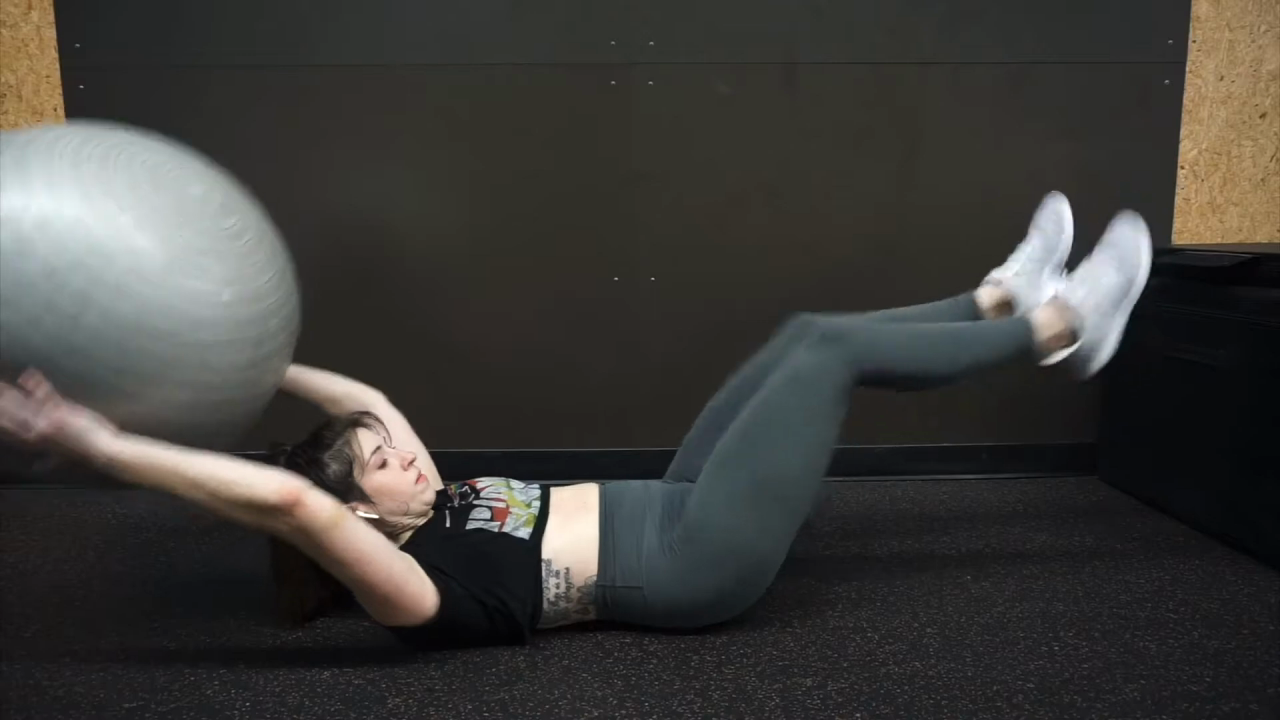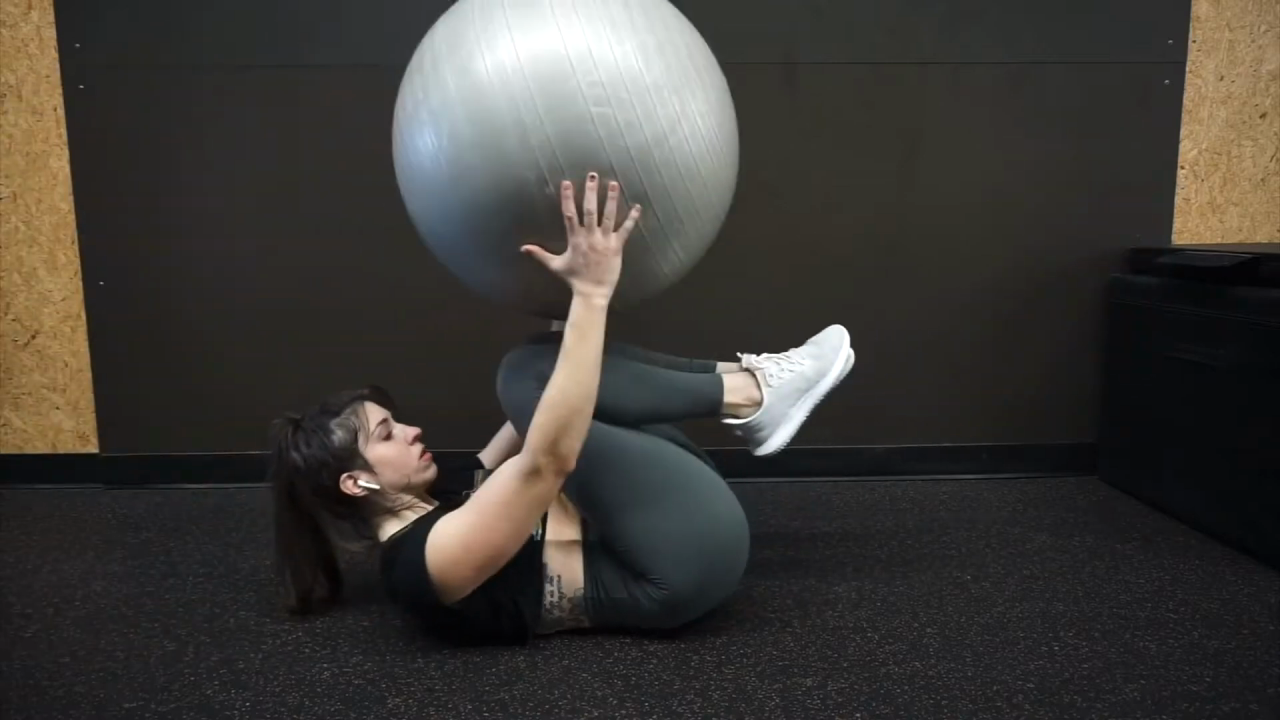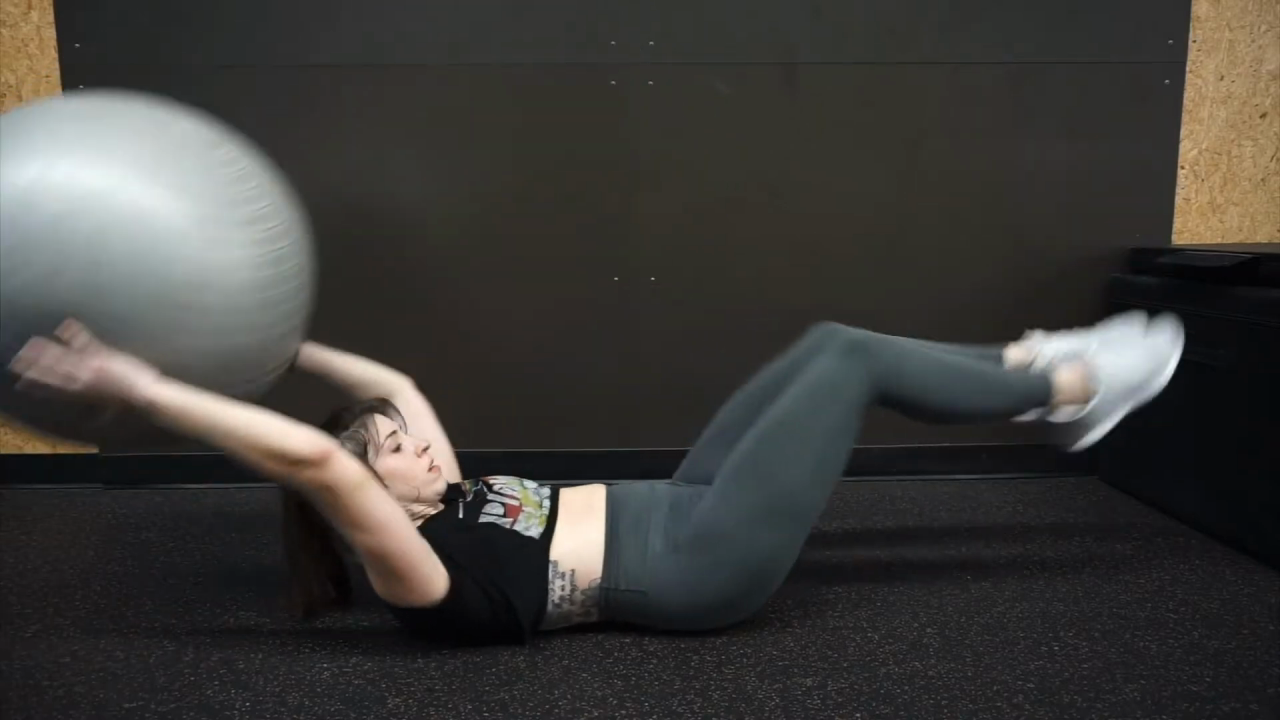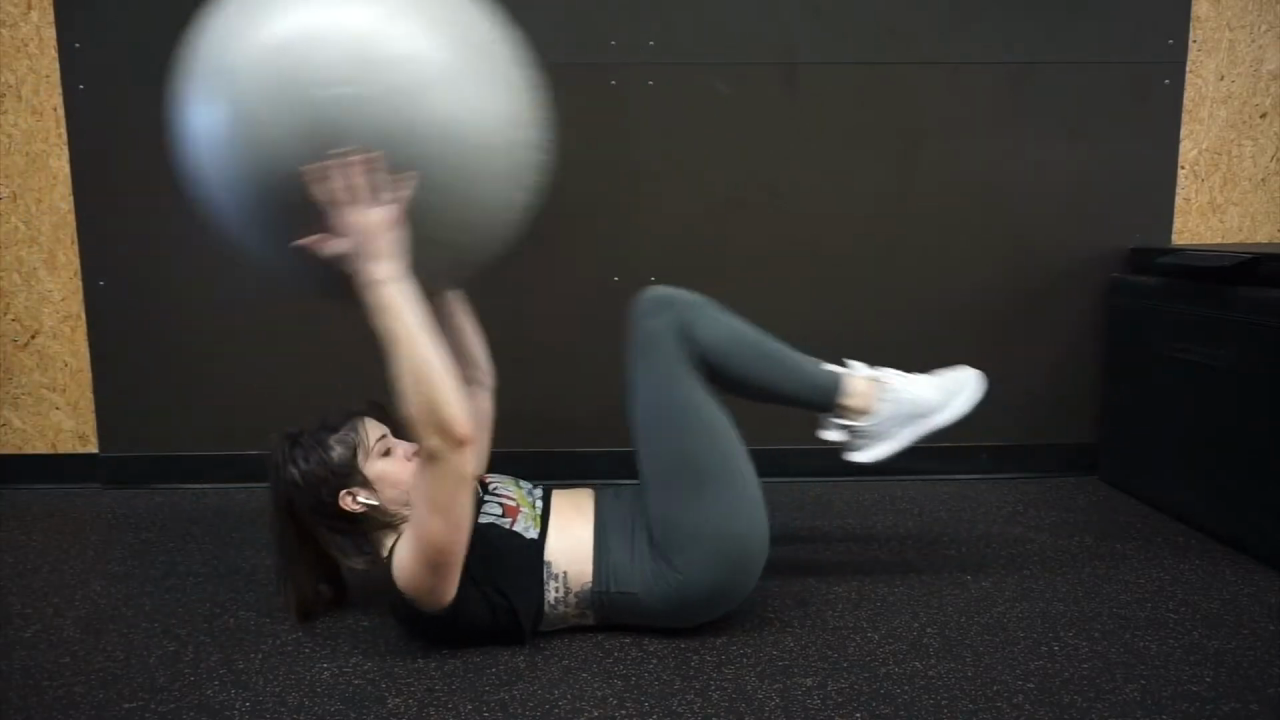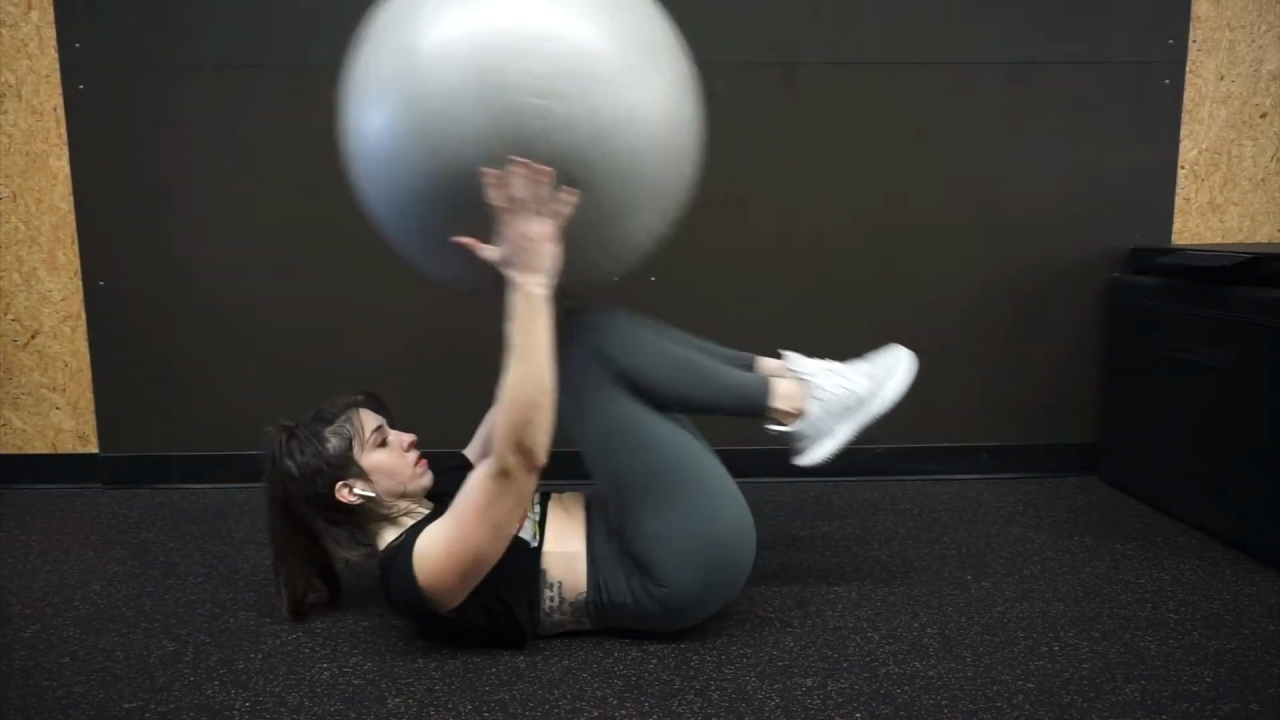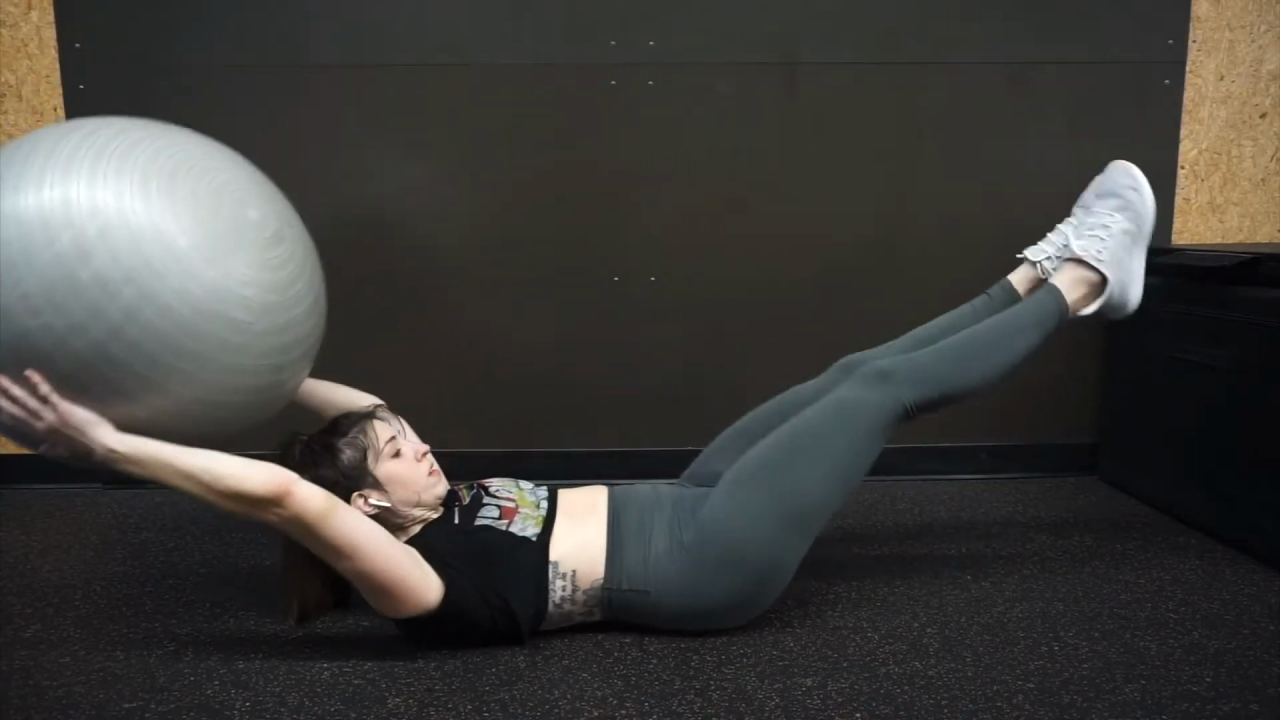
dt=0.7s
person 1, frame 1
left shoulder: (430, 514)
right shoulder: (411, 597)
left elbow: (361, 402)
right elbow: (291, 498)
right wrist: (107, 446)
left hip: (673, 512)
right hip: (700, 561)
left knee: (809, 339)
right knee: (832, 351)
left ankle: (1007, 300)
right ankle: (1064, 327)
person 1, frame 2
left shoulder: (438, 498)
right shoulder: (429, 561)
left elbow: (541, 426)
right elbow: (551, 457)
left wrist: (578, 287)
right wrist: (590, 290)
left hip: (675, 536)
right hip: (690, 555)
left knee: (537, 374)
right knee: (528, 373)
left ankle: (746, 386)
right ankle: (748, 393)
person 1, frame 3
left shoulder: (446, 511)
right shoulder: (420, 582)
left elbow: (395, 387)
right elbow: (315, 454)
right wrist: (143, 388)
left hip: (681, 514)
right hip: (705, 564)
left knee: (830, 346)
right knee: (849, 360)
left ankle: (1037, 365)
right ankle: (1070, 388)
person 1, frame 4
left shoulder: (452, 520)
right shoulder: (424, 582)
left elbow: (475, 379)
right elbow: (448, 436)
left wrist: (423, 274)
right wrist: (382, 270)
left hip: (692, 543)
right hip: (701, 562)
left knee: (660, 322)
right knee: (657, 313)
left ankle: (857, 398)
right ankle: (861, 403)
person 1, frame 5
left shoulder: (436, 507)
right shoulder: (428, 566)
left elbow: (514, 414)
right elbow: (522, 450)
left wrist: (526, 270)
right wrist: (534, 281)
left hip: (676, 543)
right hip: (689, 563)
left knee: (580, 343)
right knee: (585, 342)
left ankle: (790, 385)
right ankle: (799, 404)
person 1, frame 6
left shoulder: (437, 517)
right shoulder: (424, 588)
left elbow: (368, 410)
right elbow: (282, 493)
right wrist: (108, 440)
left hip: (687, 509)
right hip: (711, 561)
left knee: (861, 371)
right knee: (879, 387)
left ankle: (1044, 275)
right ankle: (1080, 284)
